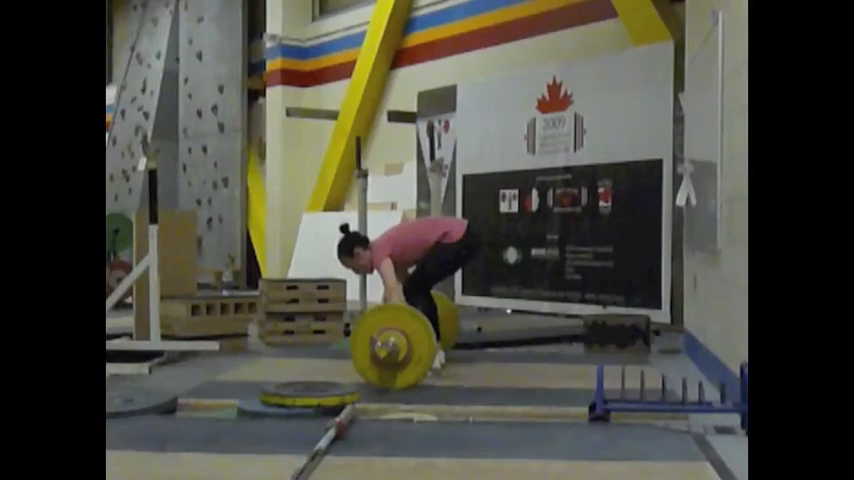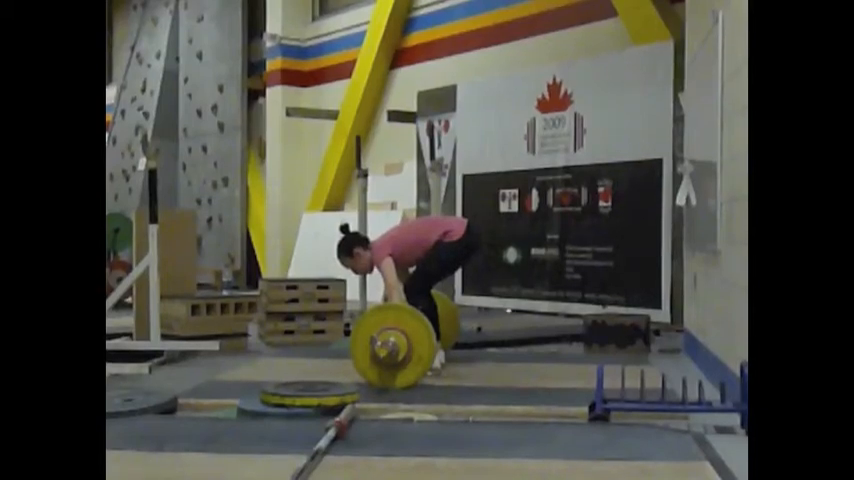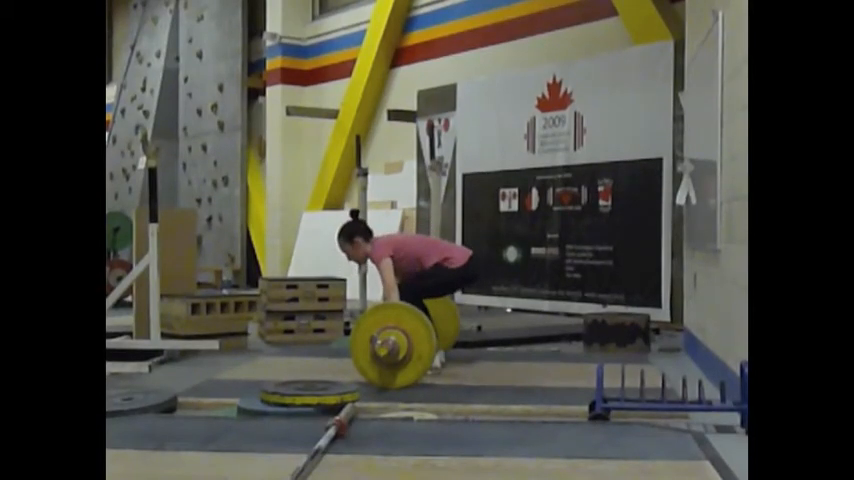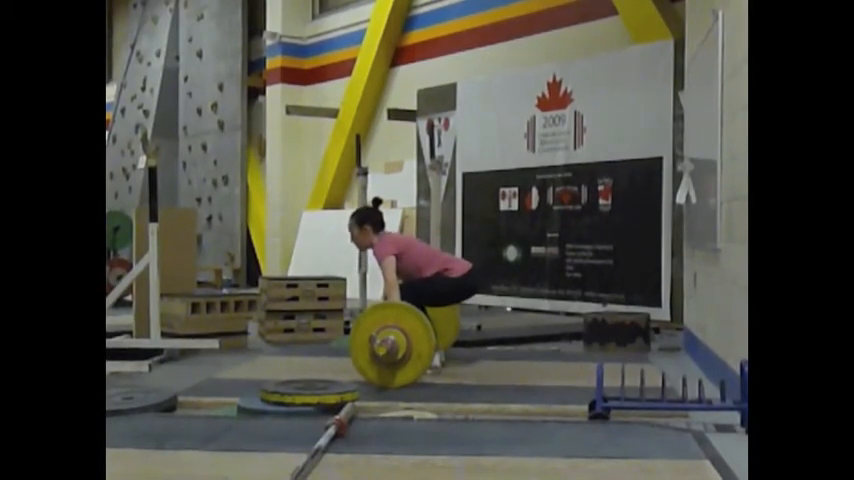
dt=0.7s
person 1, frame 1
left shoulder: (378, 252)
right shoulder: (388, 250)
left elbow: (393, 291)
right elbow: (402, 284)
left hip: (456, 239)
right hip: (462, 236)
left knee: (414, 290)
right knee: (418, 289)
person 1, frame 2
left shoulder: (379, 251)
right shoulder: (389, 249)
left elbow: (393, 290)
right elbow: (402, 284)
left hip: (456, 237)
right hip: (462, 234)
left knee: (415, 289)
right knee: (418, 289)
person 1, frame 3
left shoulder: (378, 249)
right shoulder: (387, 244)
left elbow: (391, 291)
right elbow: (399, 284)
left hip: (458, 267)
right hip: (461, 264)
left knee: (405, 294)
right knee: (409, 294)
person 1, frame 4
left shoulder: (382, 245)
right shoulder: (392, 241)
left elbow: (392, 286)
left hip: (457, 279)
right hip: (461, 276)
right knee: (410, 294)
